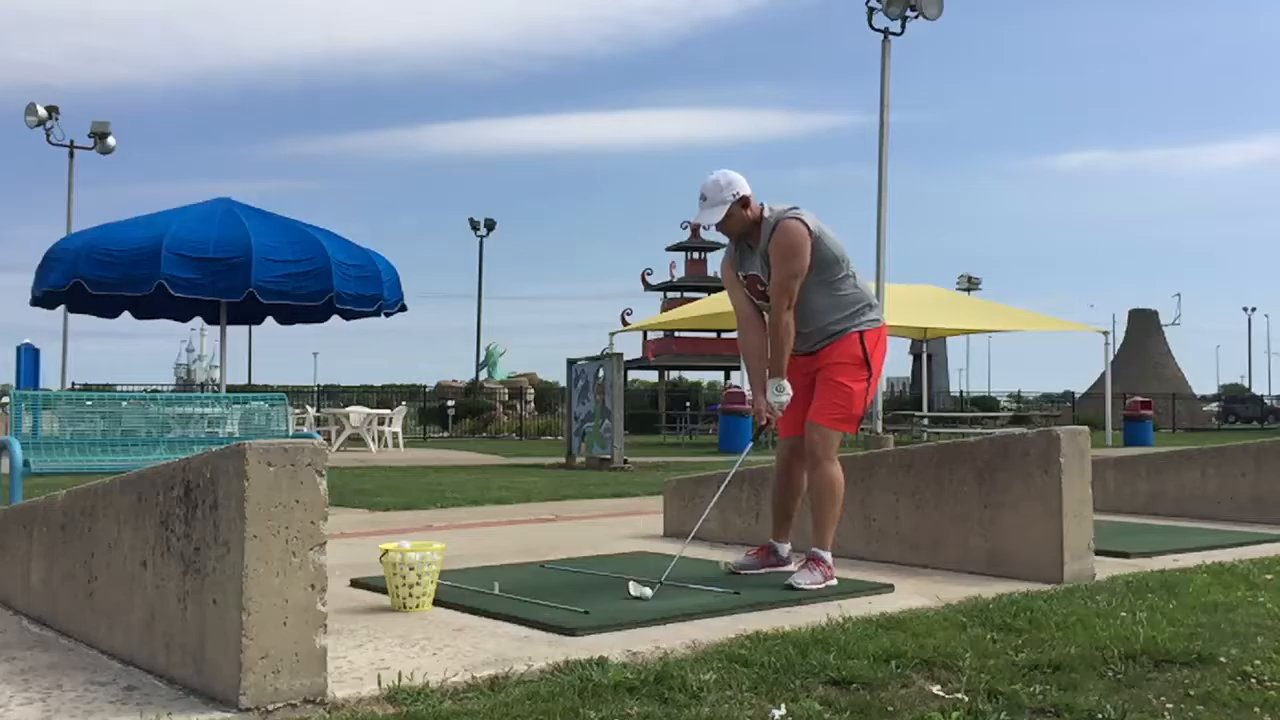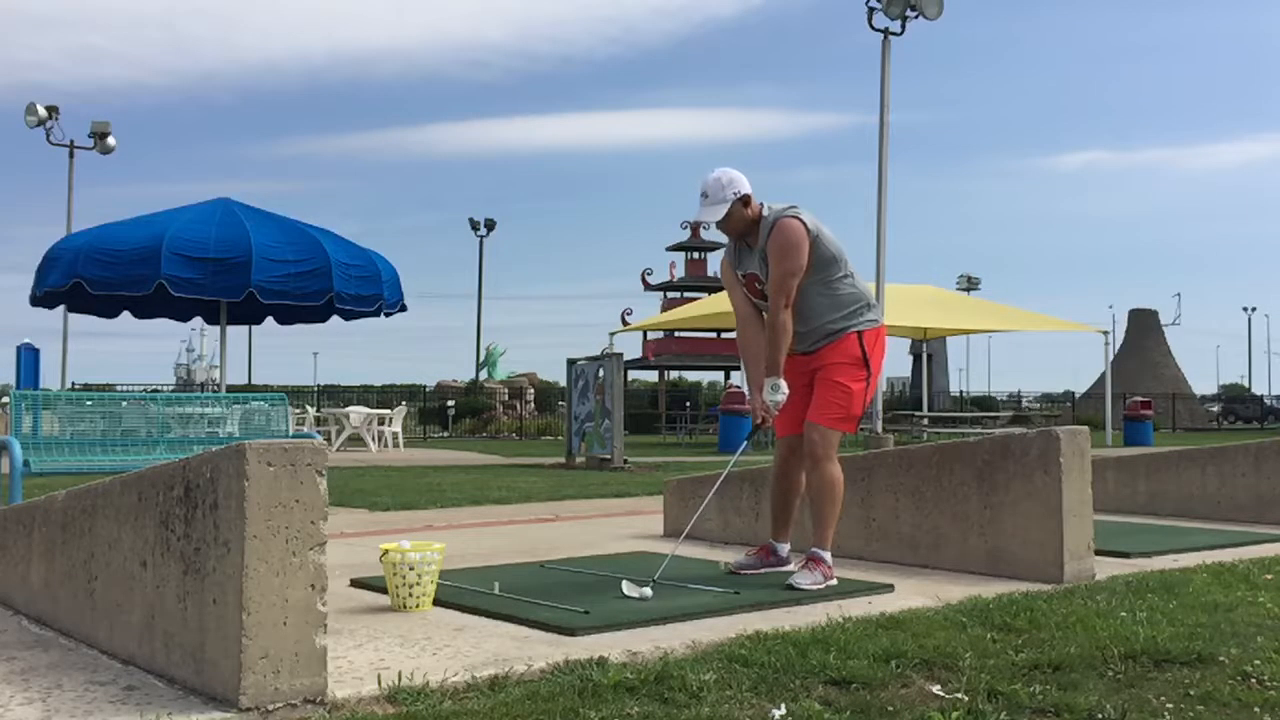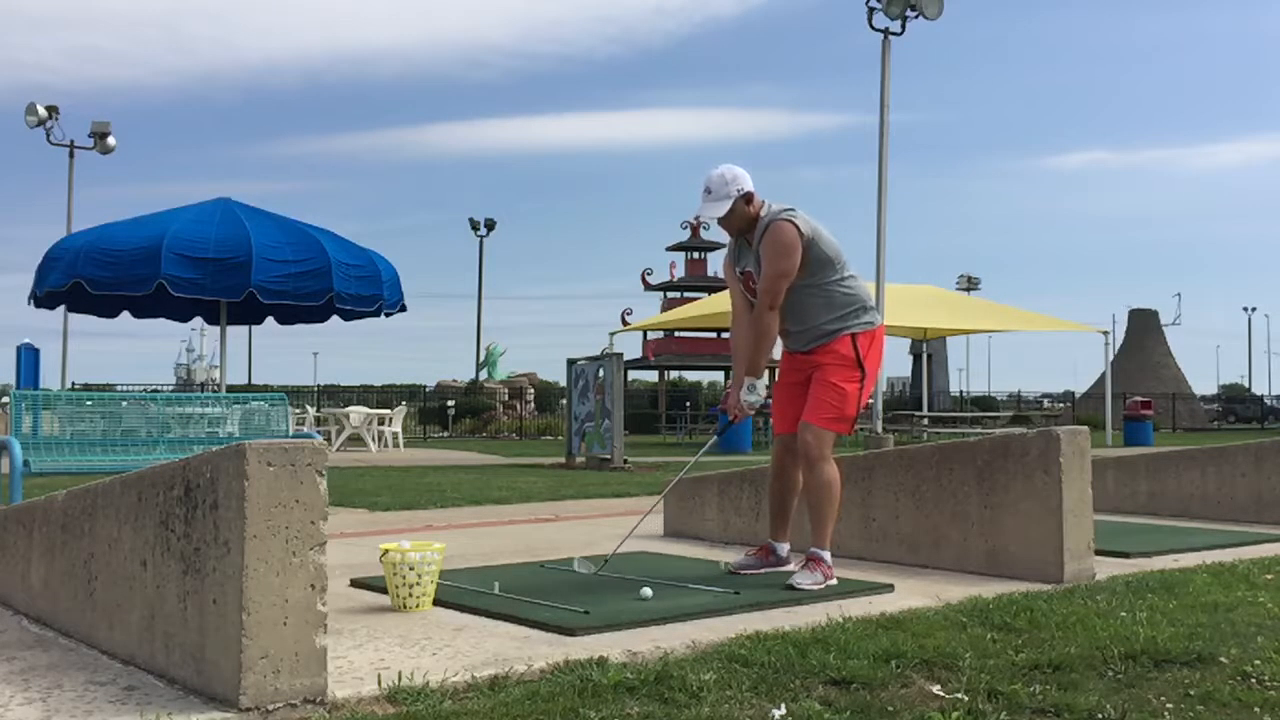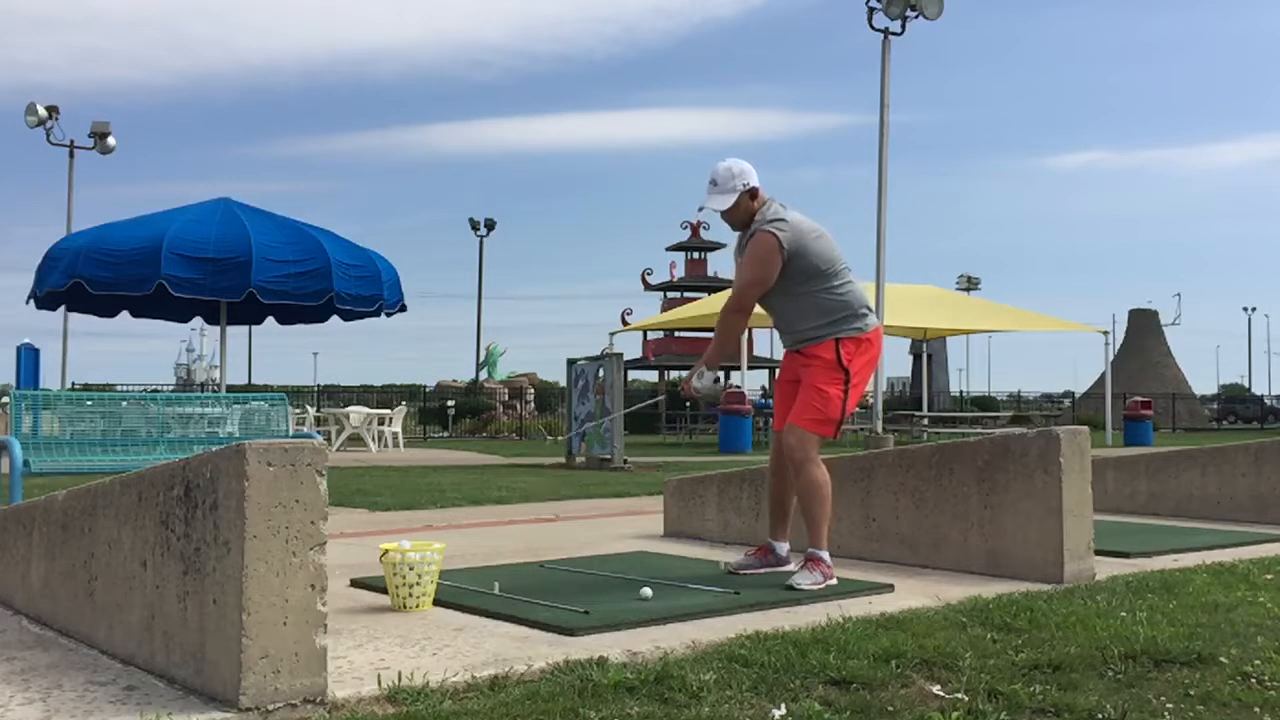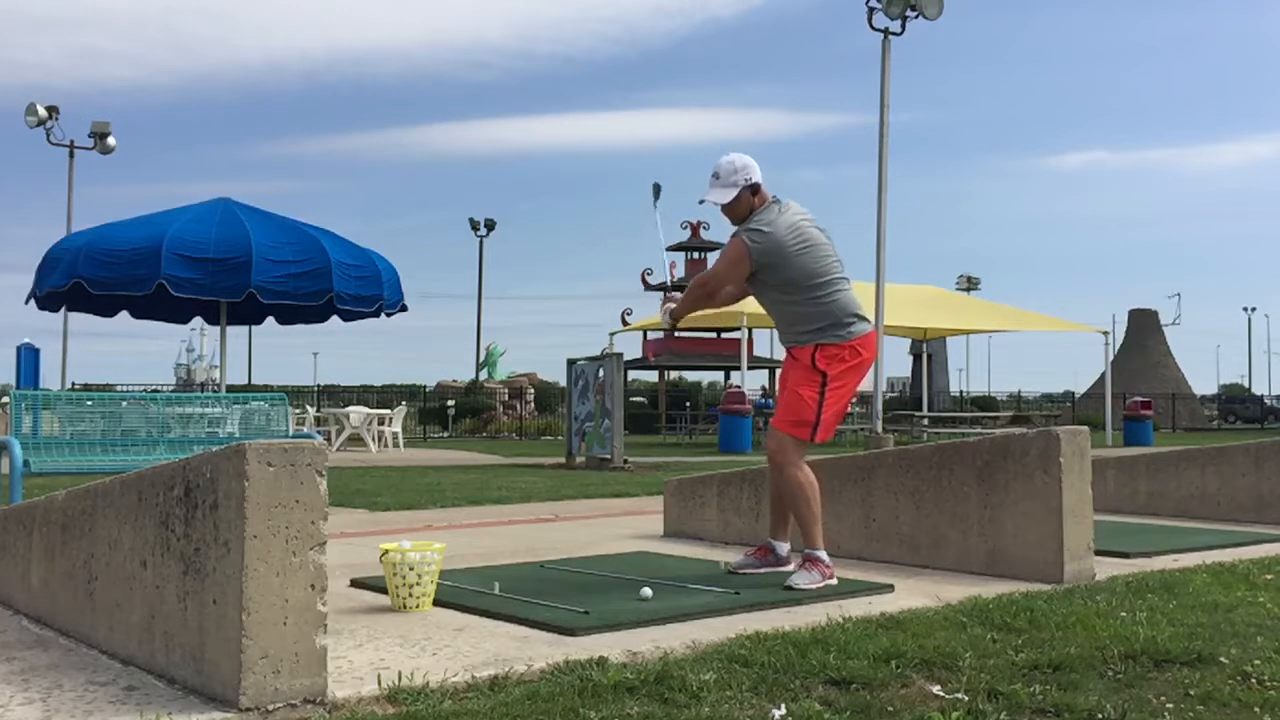
dt=1s
person 1, frame 1
left shoulder: (788, 229)
right shoulder: (733, 260)
left elbow: (782, 312)
right elbow: (750, 326)
left wrist: (777, 383)
right wrist: (759, 391)
left hip: (852, 338)
right hip: (804, 350)
left knee: (819, 447)
right knee: (790, 450)
left ankle: (822, 559)
right ankle: (779, 548)
person 1, frame 2
left shoulder: (787, 228)
right shoulder: (732, 260)
left elbow: (780, 310)
right elbow: (749, 325)
left wrist: (774, 381)
right wrist: (756, 389)
left hip: (851, 339)
right hip: (802, 350)
left knee: (818, 446)
right knee: (787, 449)
left ankle: (821, 559)
right ankle: (778, 549)
person 1, frame 3
left shoulder: (782, 230)
right shoulder: (735, 255)
left elbow: (768, 311)
right elbow: (742, 322)
left wrist: (754, 382)
right wrist: (737, 386)
left hip: (849, 341)
right hip: (801, 349)
left knee: (813, 445)
right knee: (785, 448)
left ankle: (821, 559)
right ankle: (777, 548)
person 1, frame 4
left shoulder: (771, 235)
right shoulder: (749, 238)
left elbow: (737, 311)
right elbow: (738, 310)
left wrist: (706, 369)
right wrist: (707, 365)
left hip: (844, 344)
right hip: (803, 347)
left knee: (800, 446)
right knee: (782, 447)
left ankle: (820, 559)
right ankle: (777, 548)
person 1, frame 5
left shoulder: (753, 239)
right shoulder: (786, 213)
left elbow: (707, 286)
right elbow: (741, 287)
left wrist: (674, 312)
right wrist: (688, 304)
left hip: (834, 349)
right hip: (811, 347)
left knee: (784, 448)
right knee: (781, 448)
left ankle: (818, 560)
right ankle: (778, 548)
